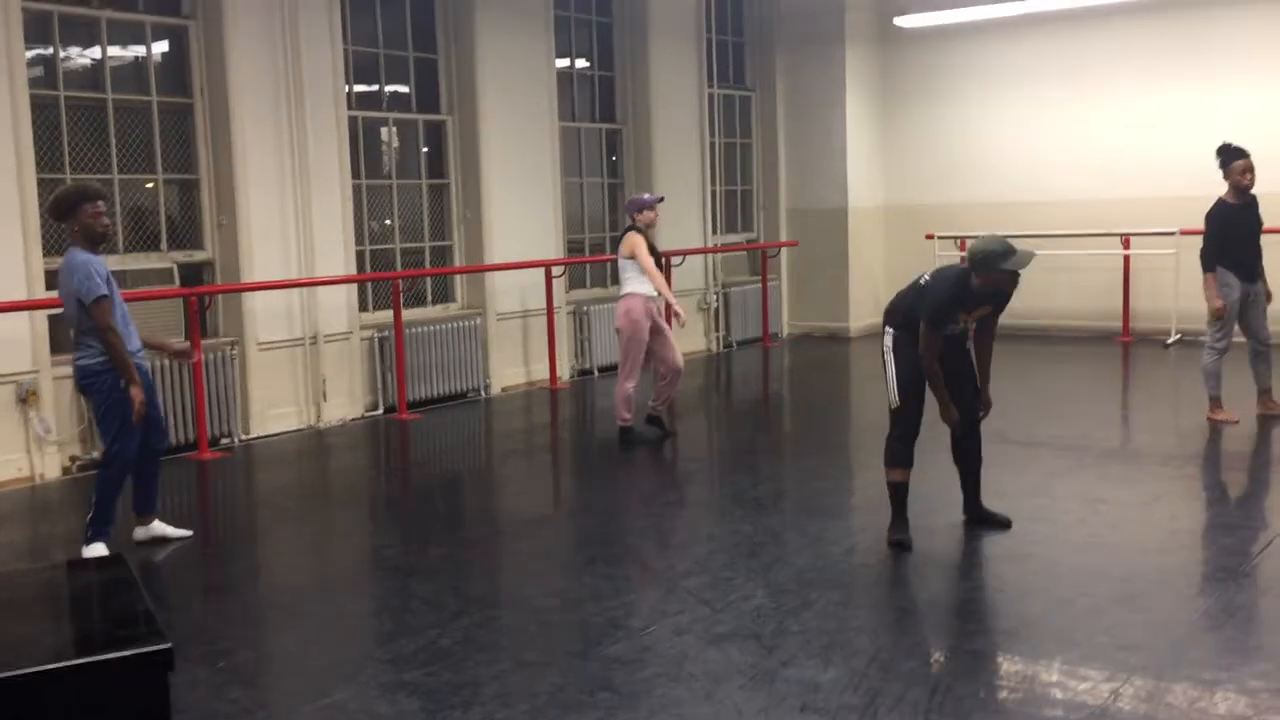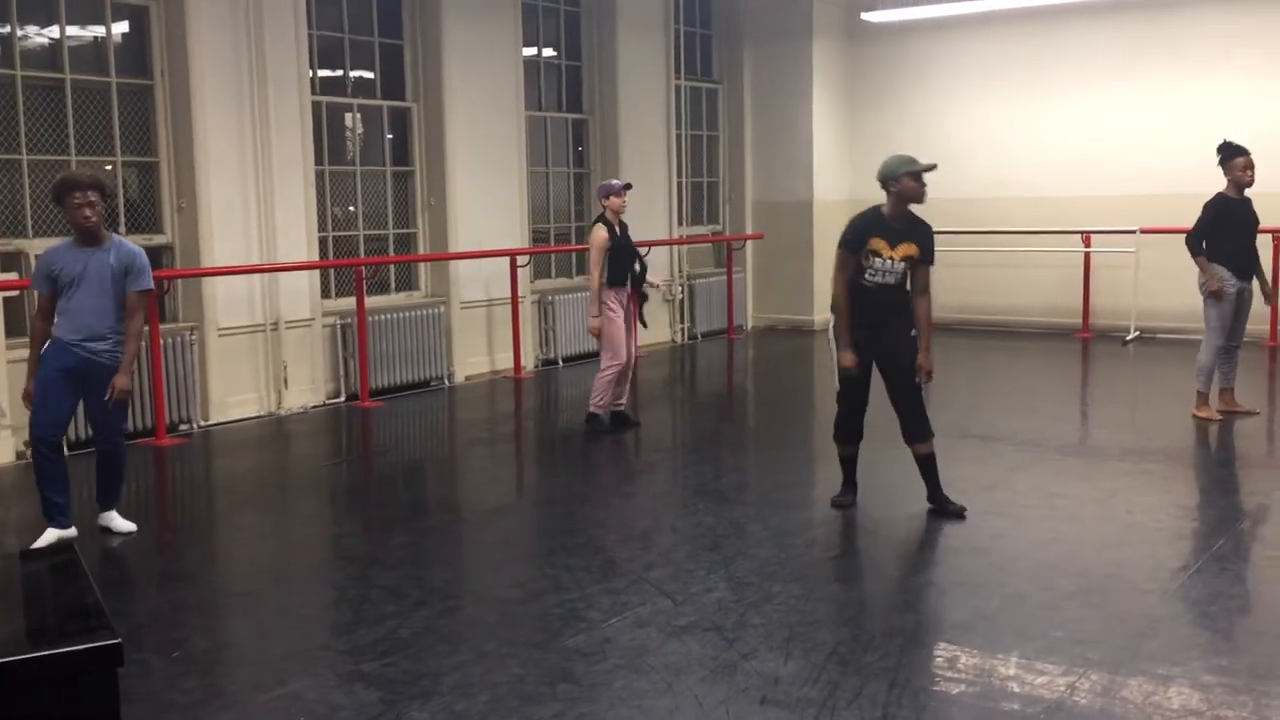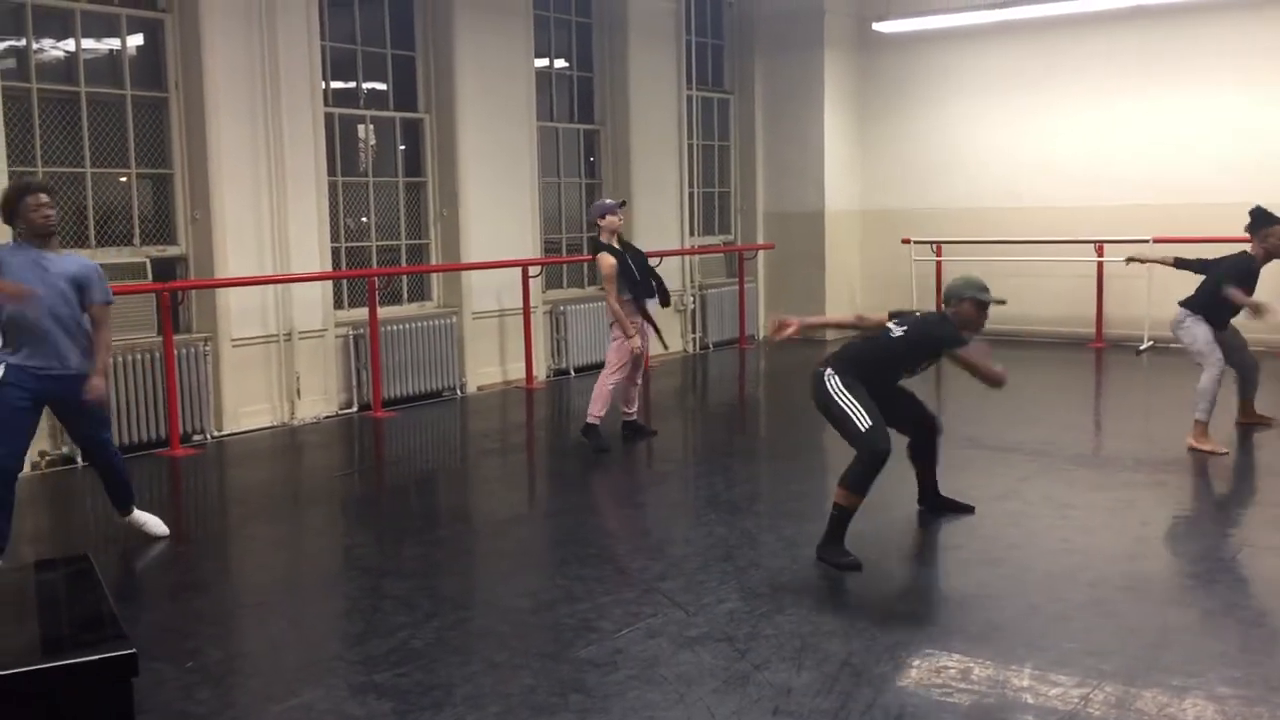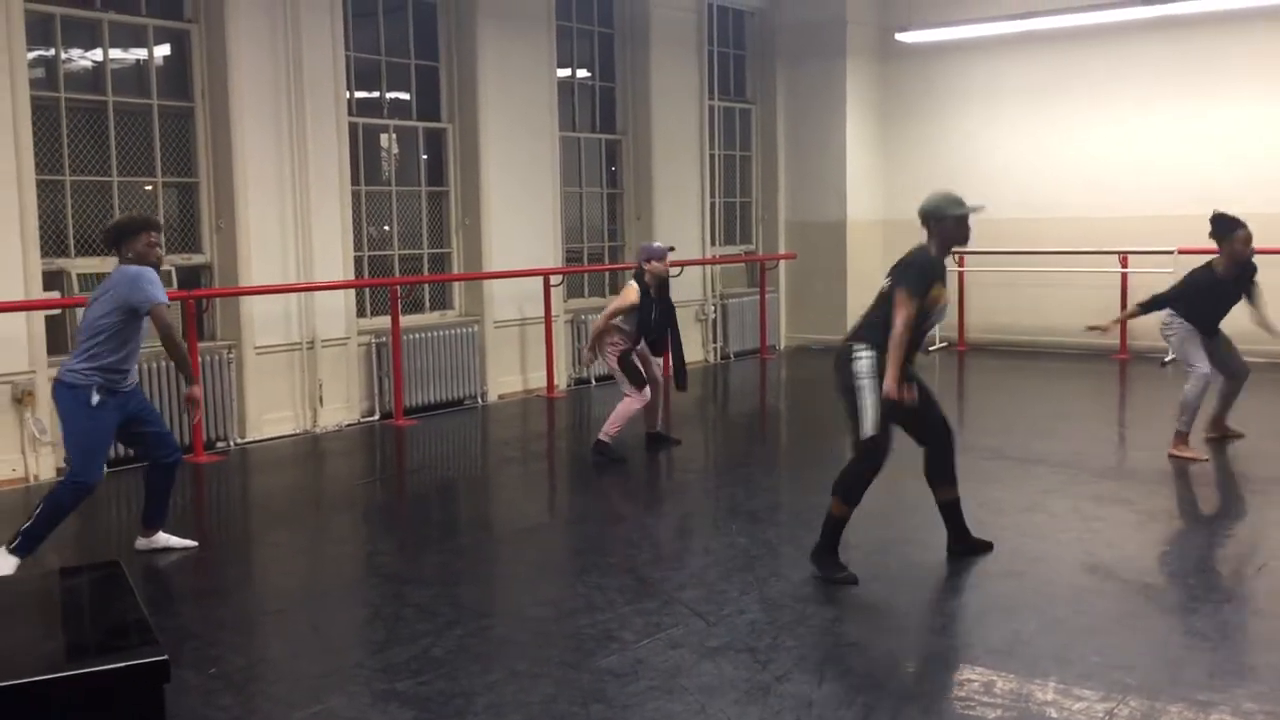
dt=1s
person 1, frame 1
left shoulder: (86, 262)
right shoulder: (85, 263)
right elbow: (105, 328)
left wrist: (164, 346)
right wrist: (133, 382)
left hip: (123, 368)
right hip: (107, 373)
left knee: (152, 441)
right knee: (121, 454)
left ankle: (146, 521)
right ankle: (94, 539)
person 1, frame 2
left shoulder: (130, 255)
right shoulder: (52, 259)
left elbow: (135, 317)
right elbow: (43, 318)
left wrist: (125, 371)
right wrist: (31, 374)
left hip: (107, 361)
right hip: (60, 355)
left knee: (110, 441)
right knee: (43, 437)
left ankle: (108, 510)
right ankle: (59, 522)
person 1, frame 3
left shoulder: (84, 268)
left elbow: (101, 327)
left wrist: (99, 375)
left hip: (72, 378)
left knee: (102, 452)
left ankle: (129, 511)
person 1, frame 4
left shoulder: (121, 282)
right shoulder: (142, 276)
right elbow: (167, 330)
right wrist: (191, 382)
left hip: (121, 390)
right hip: (86, 391)
left knee: (167, 453)
right knee: (82, 480)
left ankle: (150, 533)
person 2, frame 1
left shoulder: (1000, 290)
right shoulder: (945, 290)
left elbow: (984, 334)
right elbow: (927, 355)
left wrist: (983, 388)
right wrist: (944, 404)
left hip: (951, 335)
right hip: (905, 333)
left knee: (969, 416)
right knee: (905, 423)
left ankle: (973, 507)
right ankle: (898, 520)
person 2, frame 2
left shoulder: (921, 233)
right shoulder: (862, 226)
left elbow: (921, 293)
right elbow: (841, 287)
left wrist: (925, 349)
right wrist: (844, 347)
left hip: (897, 326)
right hip: (854, 324)
left knee: (911, 405)
right knee: (852, 405)
left ankle: (935, 493)
right ankle: (849, 484)
person 2, frame 3
left shoulder: (924, 322)
right shoulder: (944, 331)
left elbow: (859, 321)
right elbow: (995, 378)
left wrist: (802, 323)
right wrist: (983, 360)
left hip: (867, 381)
right hip: (837, 379)
left knee: (926, 428)
right knee: (875, 447)
left ankle: (930, 497)
right ankle: (830, 542)
person 2, frame 4
left shoulder: (931, 267)
right shoulder: (920, 266)
right elbow: (901, 320)
right wrist: (892, 378)
left hip: (888, 366)
right hip: (866, 361)
left knee: (942, 438)
right knee: (870, 453)
left ankle: (958, 536)
right ankle: (825, 550)
person 3, frame 1
left shoulder: (1252, 202)
right shoulder: (1219, 212)
left elbow: (1254, 246)
right elbow: (1208, 255)
right wrist: (1213, 295)
left hip: (1251, 283)
right hip: (1227, 282)
right knee: (1218, 344)
right ankle: (1215, 406)
person 3, frame 2
left shoulder: (1247, 204)
right shoulder: (1218, 204)
right elbow: (1193, 240)
left wrist: (1263, 281)
right wrist: (1208, 276)
left hip: (1243, 281)
right hip: (1222, 279)
left knee: (1232, 343)
right knee: (1215, 341)
left ankle: (1227, 399)
right ankle: (1201, 403)
person 3, frame 3
left shoulder: (1249, 263)
right shoulder: (1240, 265)
left elbow: (1192, 263)
right elbow: (1225, 285)
left wrist: (1150, 259)
right wrist: (1247, 301)
left hip: (1216, 322)
right hip: (1191, 319)
left knee: (1249, 366)
right knee: (1215, 364)
left ankle: (1246, 411)
right ankle: (1198, 434)
person 3, frame 4
left shoulder: (1245, 267)
right shoulder: (1202, 278)
right elbow: (1159, 301)
left wrist: (1260, 314)
right wrist: (1114, 322)
left hip: (1205, 329)
right hip: (1181, 325)
left knee: (1238, 371)
right knee: (1201, 373)
left ankle: (1217, 425)
right ankle: (1179, 443)
person 4, frame 1
left shoulder: (642, 241)
right shoulder: (634, 238)
right elbow: (653, 274)
right wrist: (675, 304)
left hip: (651, 308)
right hip: (633, 309)
left knee: (674, 366)
right knee: (630, 372)
left ankle: (655, 413)
right ankle: (625, 427)
person 4, frame 2
left shoulder: (622, 227)
right shoulder: (601, 233)
right elbow: (595, 276)
left wrist: (646, 279)
right wrist: (594, 314)
left hip: (625, 295)
right hip: (607, 298)
left knee: (628, 358)
right knee: (615, 358)
left ankle: (617, 410)
right ankle: (594, 414)
person 4, frame 3
left shoulder: (617, 241)
right shoulder: (608, 259)
right elbow: (613, 301)
right wrist: (630, 334)
left hip: (638, 311)
right hip: (628, 313)
left knee: (635, 368)
right knee: (615, 369)
left ankle: (630, 421)
right ankle: (591, 425)
person 4, frame 4
left shoulder: (659, 283)
right shoulder: (634, 295)
right elbow: (603, 319)
right wrist: (591, 348)
left hip: (631, 339)
right hip: (614, 340)
left knee: (654, 381)
right knee: (640, 393)
left ankle: (654, 432)
right ankle: (603, 443)
